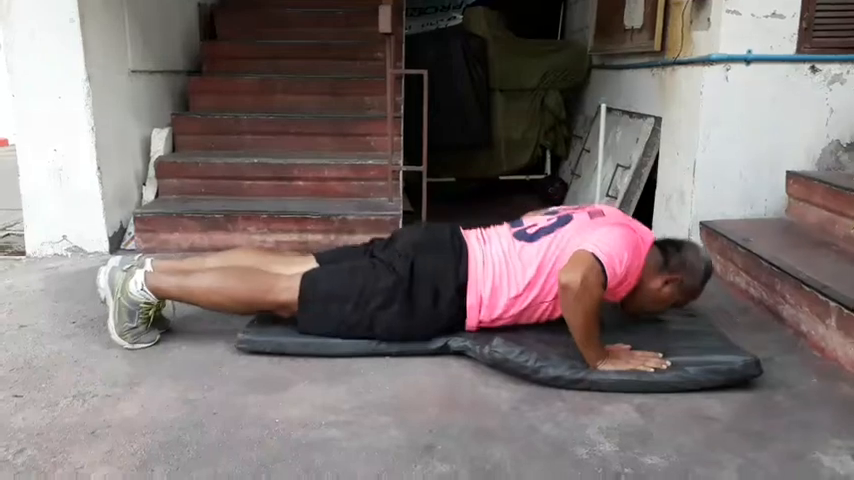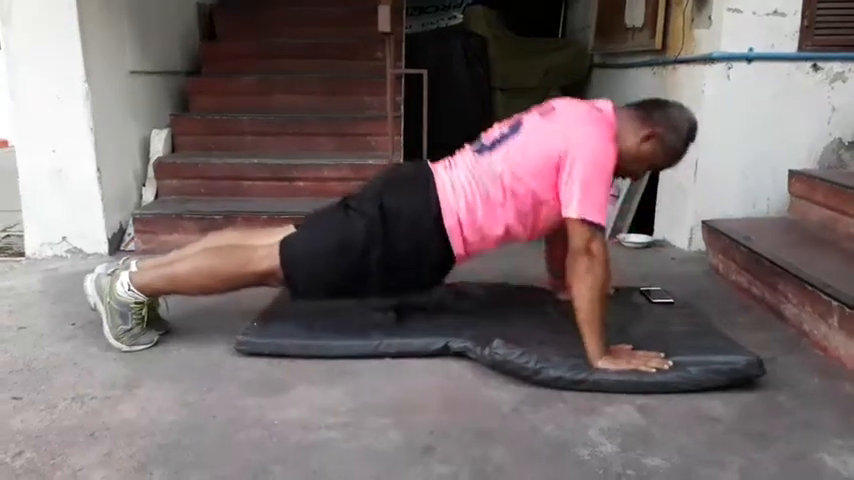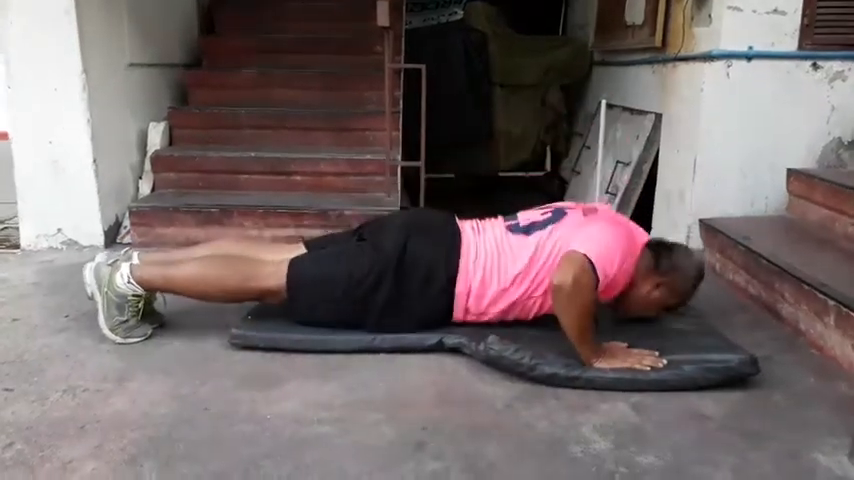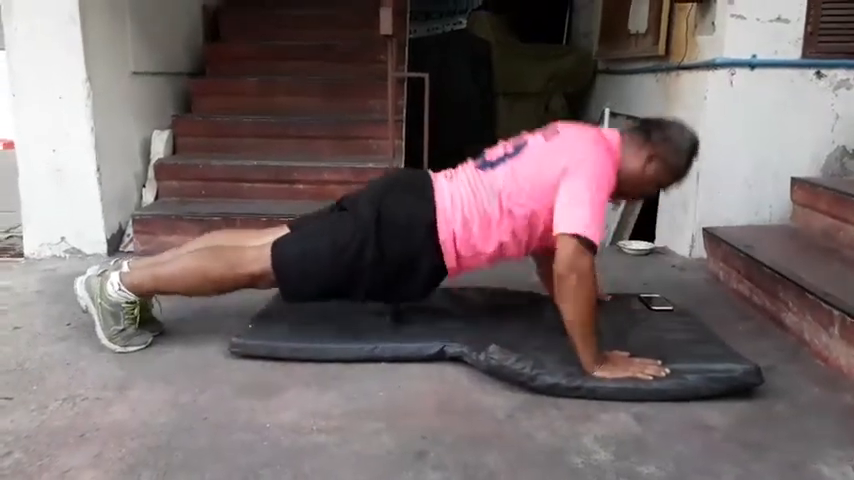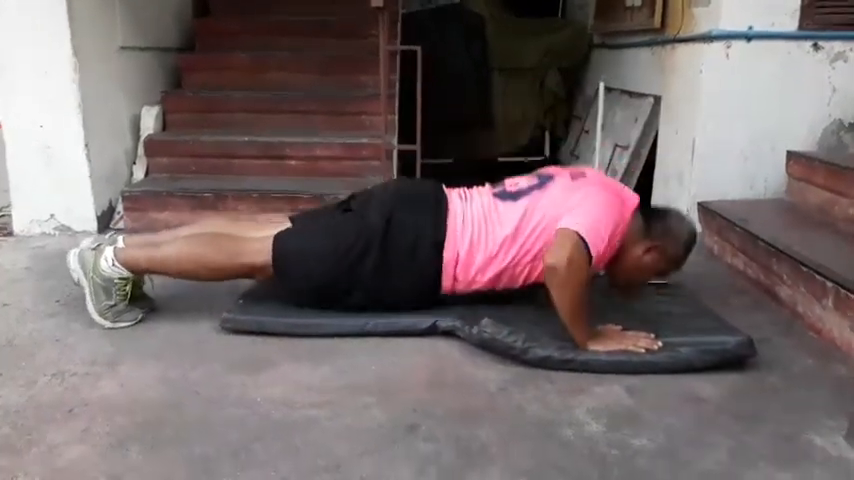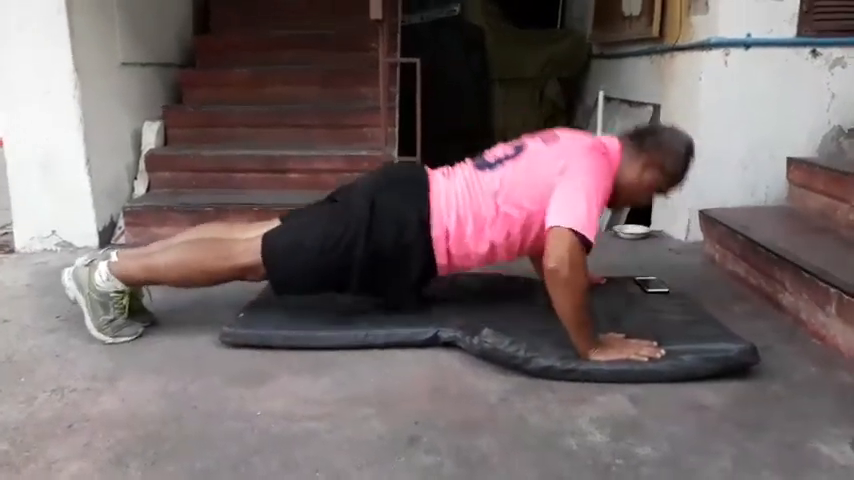
dt=0.5s
person 1, frame 1
left shoulder: (608, 222)
right shoulder: (626, 244)
right elbow: (575, 283)
left wrist: (582, 307)
right wrist: (599, 356)
left hip: (441, 251)
right hip: (437, 291)
left knee: (291, 270)
right knee: (287, 296)
left ankle: (149, 270)
right ankle: (144, 283)
person 1, frame 2
left shoulder: (579, 117)
right shoulder: (596, 140)
left elbow: (549, 211)
right elbow: (587, 251)
left wrist: (562, 287)
right wrist: (601, 353)
left hip: (418, 192)
right hip: (418, 224)
left knee: (273, 243)
right knee: (270, 265)
left ankle: (135, 269)
right ankle: (132, 284)
person 1, frame 3
left shoulder: (602, 223)
right shoulder: (619, 245)
right elbow: (569, 279)
left wrist: (580, 298)
right wrist: (595, 353)
left hip: (430, 237)
right hip: (428, 275)
left knee: (281, 257)
right knee: (275, 280)
left ankle: (136, 263)
right ankle: (130, 277)
person 1, frame 4
left shoulder: (578, 143)
right shoulder: (596, 162)
left elbow: (540, 221)
right elbow: (573, 264)
left wrist: (561, 293)
right wrist: (596, 361)
left hip: (414, 199)
right hip: (411, 234)
left knee: (266, 247)
right knee: (261, 265)
left ankle: (128, 269)
right ankle: (123, 284)
person 1, frame 5
left shoulder: (591, 187)
right shoulder: (609, 208)
right elbow: (562, 260)
left wrist: (570, 282)
right wrist: (588, 337)
left hip: (419, 210)
right hip: (415, 247)
left knee: (269, 235)
right knee: (260, 256)
left ankle: (126, 245)
right ankle: (117, 257)
person 1, frame 6
left shoulder: (578, 148)
right shoulder: (592, 167)
left elbow: (533, 221)
right elbow: (560, 261)
left wrist: (570, 276)
right wrist: (591, 346)
left hip: (408, 194)
right hip: (404, 230)
left knee: (257, 241)
right knee: (252, 258)
left ankle: (118, 258)
right ankle: (113, 274)
